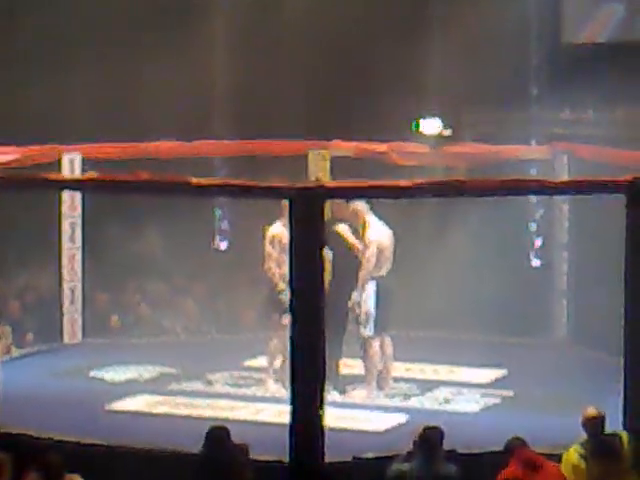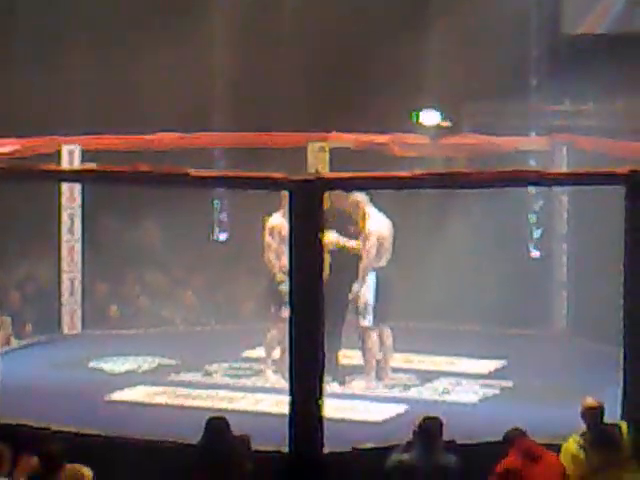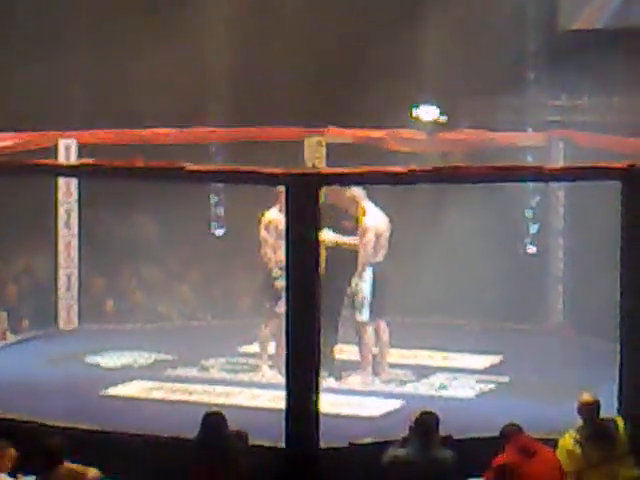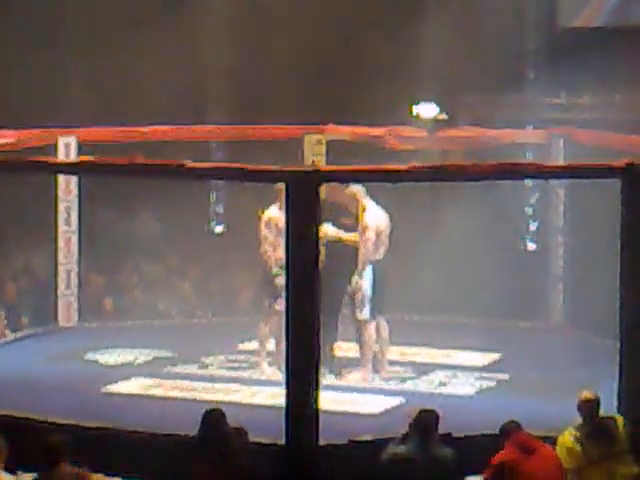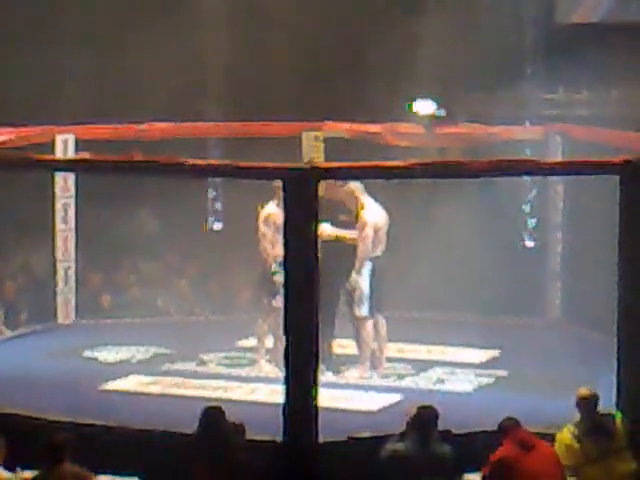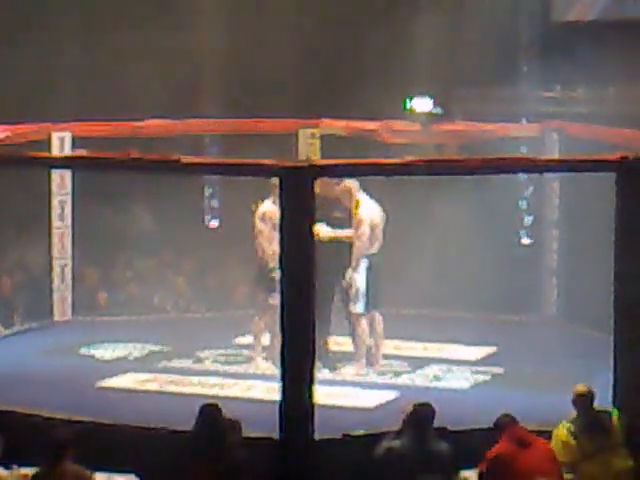
dt=0.1s
person 1, frame 1
left shoulder: (371, 233)
right shoulder: (385, 230)
left elbow: (367, 265)
left wrist: (357, 291)
left hip: (372, 285)
right hip: (384, 283)
left knee: (371, 336)
right knee: (383, 333)
left ankle: (371, 384)
right ankle: (386, 379)
person 1, frame 2
left shoulder: (371, 225)
right shoulder: (385, 221)
left elbow: (368, 257)
left wrist: (357, 283)
left hip: (372, 276)
right hip: (383, 273)
left knee: (369, 327)
right knee: (383, 324)
left ankle: (370, 375)
right ankle: (385, 370)
person 1, frame 3
left shoulder: (369, 220)
right shoulder: (381, 216)
left elbow: (366, 252)
left wrist: (356, 277)
left hip: (369, 271)
right hip: (379, 268)
left knee: (365, 322)
right knee: (379, 319)
left ankle: (366, 371)
right ankle: (382, 365)
person 1, frame 4
left shoulder: (369, 217)
right shoulder: (381, 214)
left elbow: (366, 249)
left wrist: (357, 275)
left hip: (369, 268)
right hip: (379, 266)
left knee: (366, 319)
right knee: (378, 316)
left ankle: (366, 368)
right ankle: (382, 362)
person 1, frame 5
left shoulder: (367, 214)
right shoulder: (379, 211)
left elbow: (365, 246)
left wrist: (355, 272)
left hip: (367, 265)
right hip: (377, 263)
left knee: (364, 316)
right knee: (376, 313)
left ankle: (364, 365)
right ankle: (380, 359)
person 1, frame 6
left shoulder: (363, 212)
right shoulder: (376, 208)
left elbow: (360, 243)
left wrist: (351, 269)
left hip: (363, 263)
right hip: (374, 260)
left knee: (359, 313)
right knee: (373, 311)
left ankle: (360, 362)
right ankle: (377, 357)
person 2, frame 1
right shoulder: (328, 226)
left wrist: (349, 237)
left hip: (357, 286)
right hip: (337, 286)
right knee: (334, 329)
right ankle: (332, 374)
person 2, frame 2
left shoulder: (357, 217)
right shoulder: (327, 216)
right elbow: (323, 242)
left wrist: (340, 241)
right wrist: (325, 243)
left hip: (356, 277)
right hip: (335, 277)
right knee: (333, 321)
right ankle: (331, 365)
person 2, frame 3
left shoulder: (353, 212)
right shoulder: (323, 211)
left wrist: (337, 239)
right wrist: (321, 240)
left hip: (352, 272)
right hip: (331, 272)
right knee: (329, 316)
right ankle: (327, 361)
person 2, frame 4
left shoulder: (353, 209)
right shoulder: (323, 208)
left elbow: (361, 238)
left wrist: (337, 234)
right wrist: (321, 235)
left hip: (351, 270)
right hip: (330, 269)
right knee: (329, 313)
right ankle: (327, 357)
person 2, frame 5
left shoulder: (351, 206)
right shoulder: (320, 205)
left elbow: (360, 235)
left wrist: (335, 232)
right wrist: (319, 234)
left hip: (348, 267)
right hip: (327, 266)
right knee: (326, 310)
right ankle: (326, 354)
person 2, frame 6
left shoulder: (347, 203)
right shoulder: (316, 202)
left elbow: (356, 232)
left wrist: (331, 233)
right wrist: (315, 232)
left hip: (345, 264)
right hip: (322, 264)
right knee: (321, 307)
right ankle: (322, 352)
person 3, frame 1
left shoulder: (291, 230)
right shoulder: (276, 232)
right elbow: (270, 264)
right wrist: (281, 289)
right hip: (282, 287)
left knee: (290, 332)
right knee: (280, 332)
left ankle: (283, 373)
right ankle: (270, 375)
person 3, frame 2
left shoulder: (290, 222)
right shoulder: (275, 222)
right elbow: (270, 255)
right wrist: (280, 280)
left hip: (291, 277)
right hip: (282, 278)
left knee: (288, 323)
right knee: (279, 323)
left ankle: (283, 364)
right ankle: (267, 366)
person 3, frame 3
left shoulder: (286, 217)
right shoulder: (271, 217)
right elbow: (266, 250)
right wrist: (276, 275)
left hip: (286, 272)
right hip: (277, 273)
left knee: (284, 318)
right knee: (274, 318)
left ankle: (280, 359)
right ankle: (263, 361)
person 3, frame 4
left shoulder: (286, 215)
right shoulder: (271, 215)
right elbow: (266, 247)
right wrist: (276, 273)
left hip: (286, 270)
right hip: (276, 271)
left knee: (283, 315)
right knee: (272, 315)
left ankle: (279, 357)
right ankle: (262, 358)
person 3, frame 5
left shoulder: (283, 211)
right shoulder: (269, 212)
right elbow: (265, 244)
right wrist: (274, 270)
left hip: (284, 267)
right hip: (275, 268)
left knee: (281, 312)
right knee: (270, 312)
left ankle: (278, 354)
right ankle: (261, 356)
person 3, frame 6
left shoulder: (279, 209)
right shoulder: (266, 209)
right elbow: (262, 241)
right wrist: (273, 267)
left hip: (280, 264)
right hip: (271, 265)
left knee: (277, 309)
right knee: (266, 309)
left ankle: (274, 351)
right ankle: (257, 353)
